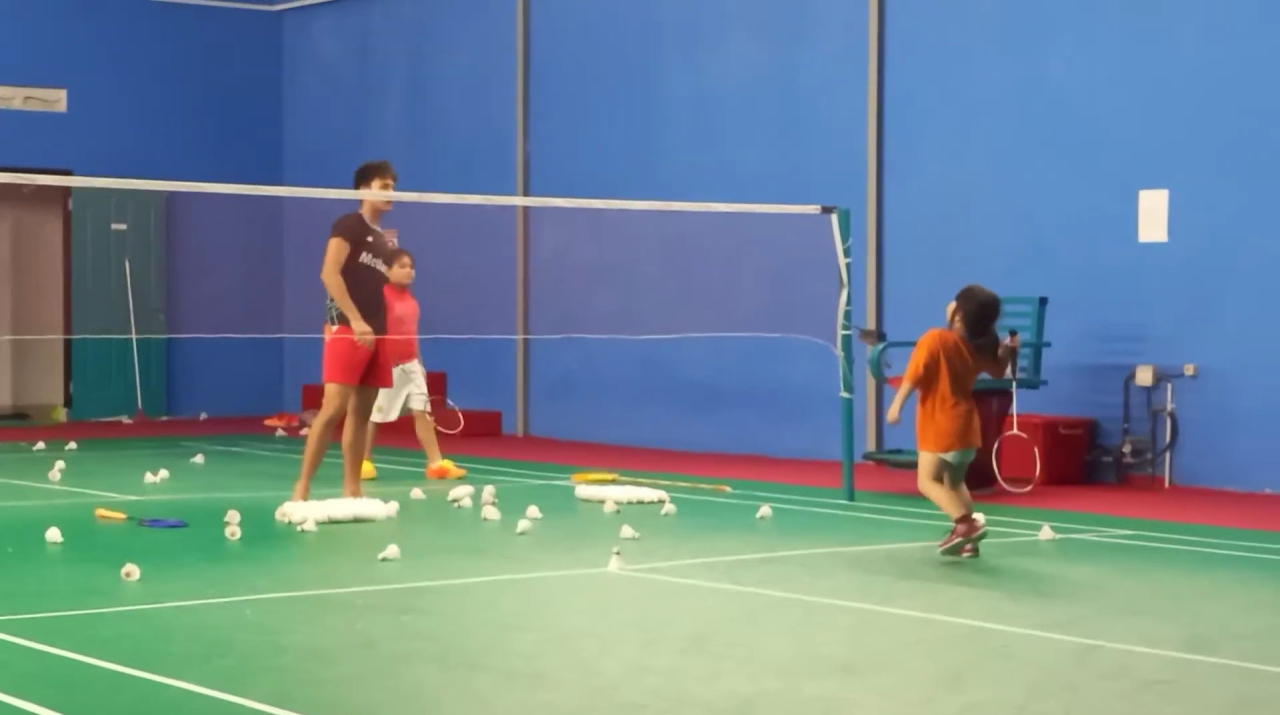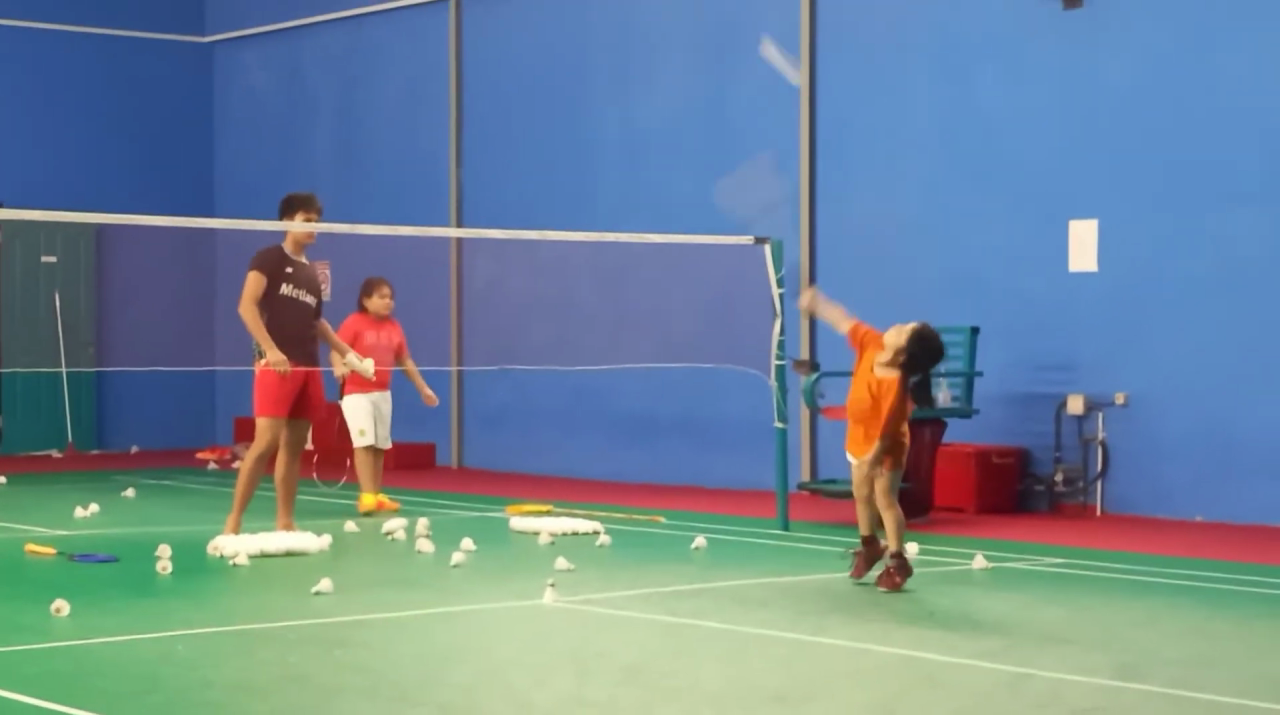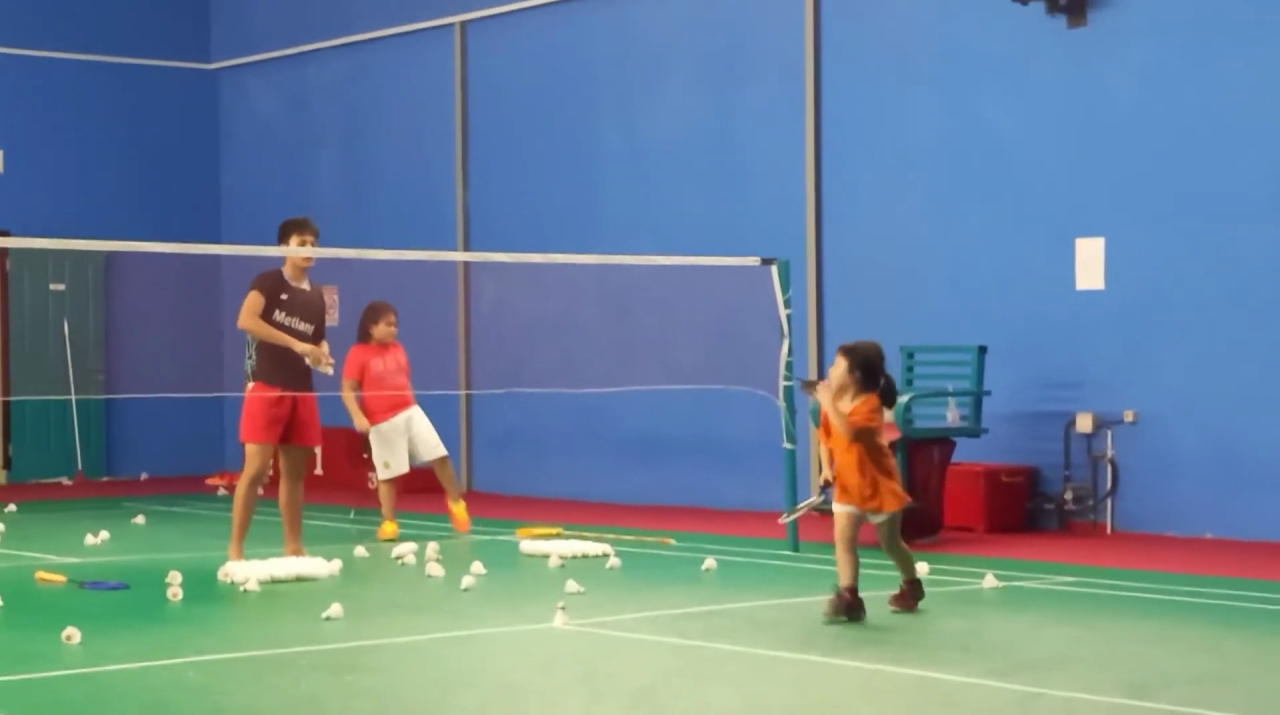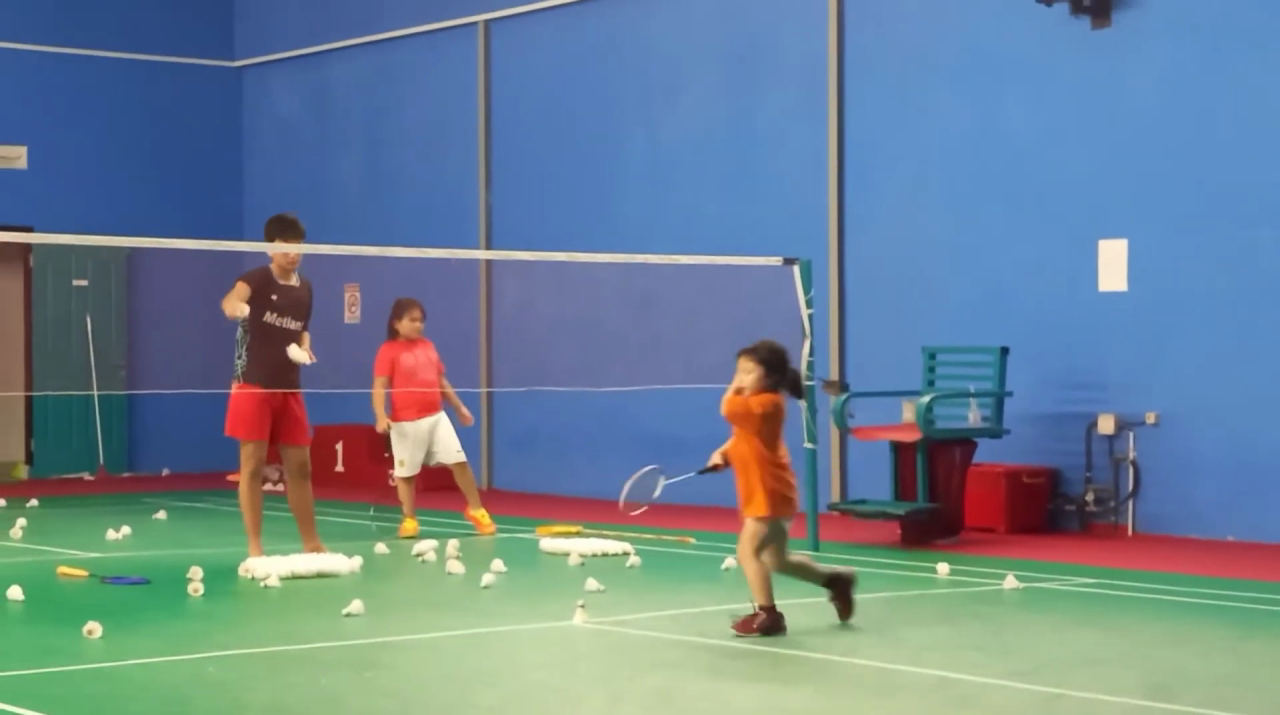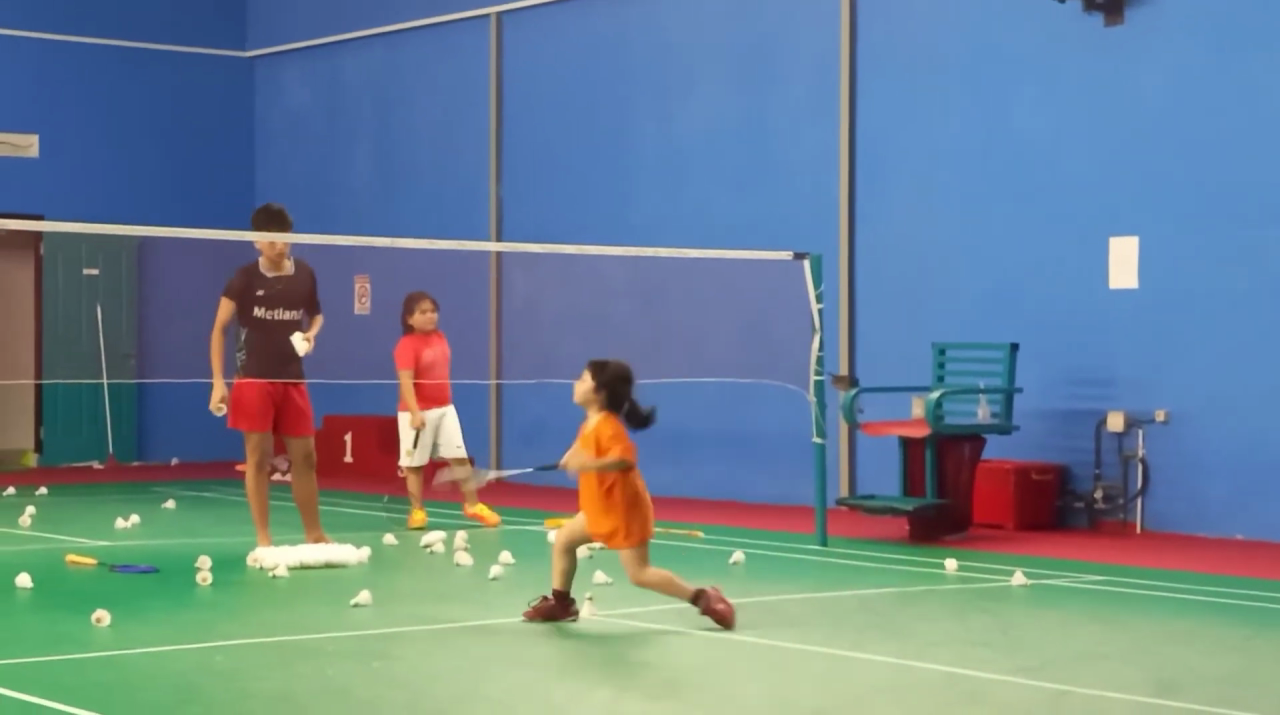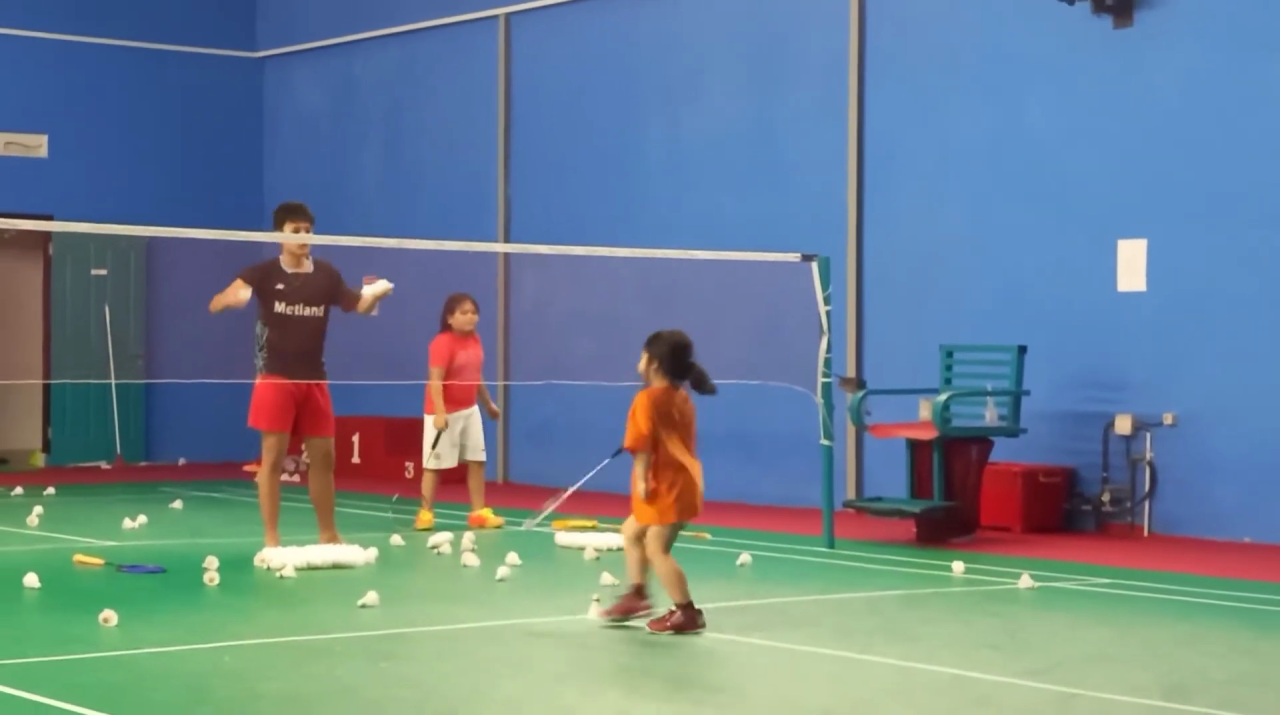
dt=0.5s
person 1, frame 1
left shoulder: (383, 240)
right shoulder: (349, 225)
right elbow: (329, 273)
right wrist: (355, 321)
left hip: (375, 335)
right hip: (347, 331)
left knee: (361, 412)
right knee: (333, 408)
left ankle: (352, 488)
right ankle: (302, 487)
person 1, frame 2
left shoulder: (312, 273)
right shoulder: (268, 258)
right elbow: (246, 306)
left wrist: (346, 351)
right wrist: (270, 350)
left hip: (308, 366)
right hip: (276, 363)
left knee: (294, 446)
right knee: (266, 442)
left ankle: (285, 521)
right ankle: (234, 520)
person 1, frame 3
left shoulder: (317, 296)
right shoulder: (267, 282)
right elbow: (245, 321)
left wrist: (322, 354)
right wrist: (295, 344)
left hip: (302, 391)
right hip: (265, 388)
left knee: (295, 471)
right knee: (256, 468)
left ankle: (293, 547)
right ankle: (235, 548)
person 1, frame 4
left shoulder: (305, 289)
right shoulder: (257, 279)
right elbow: (230, 300)
left wrist: (304, 349)
right wrist: (235, 307)
left hip: (289, 389)
right hip: (252, 386)
left knee: (300, 467)
right knee: (253, 466)
left ankle: (312, 544)
right ankle: (255, 548)
person 1, frame 5
left shoulder: (305, 274)
right shoulder: (244, 278)
left elbow: (316, 314)
right elbow: (219, 329)
left wrist: (311, 334)
right wrist: (218, 382)
left hip: (293, 380)
right hip: (254, 380)
left knee: (305, 457)
right knee: (259, 458)
left ankle: (315, 534)
right ankle: (263, 539)
person 1, frame 6
left shoulder: (326, 274)
right shoulder: (264, 273)
left elbow: (358, 305)
right elbow: (215, 304)
left wrist: (375, 294)
right wrist: (233, 297)
left hip: (314, 380)
right hip: (275, 378)
left knee: (323, 458)
right knee: (273, 458)
left ankle: (328, 534)
right ankle: (271, 539)
person 2, frame 1
left shoulder: (935, 339)
right shoulder: (980, 349)
left elbow: (915, 375)
right elbow: (999, 370)
left wrist: (897, 403)
left hip: (940, 427)
right hip: (965, 426)
left knee: (927, 480)
right knee: (954, 482)
left ankle: (965, 524)
right ankle: (967, 536)
person 2, frame 2
left shoulder: (896, 385)
right shoulder: (873, 344)
left elbow: (886, 426)
right elbow: (846, 323)
left wrist: (873, 458)
right wrist: (817, 303)
left hip: (886, 446)
right hip: (860, 440)
left knee: (885, 500)
right knee: (862, 495)
left ankle: (897, 563)
right ankle: (868, 547)
person 2, frame 3
left shoulder: (869, 404)
right shoulder: (833, 403)
left elbow: (847, 431)
right elbow: (824, 437)
left wrist: (827, 403)
right wrist: (826, 468)
left hip: (878, 484)
right hip: (847, 485)
left knee: (889, 542)
right knee: (843, 539)
left ankle: (911, 585)
right ankle: (849, 598)
person 2, frame 4
left shoulder: (768, 403)
right shoulder: (755, 403)
left elbow: (728, 410)
right elbow: (740, 438)
left wrist: (735, 388)
right wrist: (722, 453)
left hip: (770, 493)
right hip: (758, 494)
left knee: (748, 552)
right knee: (776, 560)
left ankle: (767, 615)
right ankle: (836, 580)
person 2, frame 5
left shoulder: (608, 425)
right shoulder: (592, 424)
left elbow: (623, 459)
left wrist: (589, 464)
right wrist: (575, 456)
left hip: (624, 509)
right hip: (601, 508)
left knee: (639, 574)
right knee: (563, 539)
left ankle: (703, 598)
right ankle: (561, 602)
person 2, frame 6
left shoulder: (647, 398)
right shoulder: (681, 398)
left elbow: (642, 442)
left wrist: (640, 478)
left hip: (668, 486)
right hip: (682, 483)
left knee: (658, 551)
right knee: (631, 535)
left ankle: (687, 614)
right ankle: (636, 595)
person 3, frame 1
left shoulder: (409, 297)
right shoulder: (382, 294)
left wrist: (420, 364)
left hip: (410, 365)
right hip: (388, 365)
left knee: (423, 412)
right knee: (377, 414)
left ankle: (436, 463)
right ankle: (365, 461)
person 3, frame 2
left shoulder: (394, 327)
right shoulder: (354, 322)
left elbow: (406, 361)
right elbow: (336, 351)
left wrist: (424, 388)
right wrist: (340, 367)
left hip: (382, 394)
right hip: (356, 393)
left knee: (379, 446)
right knee: (364, 443)
left ankle: (376, 495)
right ankle: (367, 496)
person 3, frame 3
left shoulder: (398, 349)
right shoulder: (357, 353)
right elbow: (347, 391)
right wrist: (357, 417)
left hip: (411, 413)
right hip: (381, 422)
left knee: (439, 456)
right knee: (387, 473)
left ankle: (456, 503)
right ankle: (388, 522)
person 3, frame 4
left shoulder: (428, 346)
right shoulder: (388, 350)
left elbow: (442, 381)
right elbow: (379, 387)
left wrist: (460, 407)
right wrist: (381, 416)
left hip: (436, 417)
right hip: (406, 422)
left knee: (459, 461)
right knee: (406, 472)
left ankle: (476, 510)
right ankle: (409, 520)
person 3, frame 5
left shoulder: (440, 338)
right shoulder: (406, 345)
right elbow: (405, 381)
right wrist: (415, 412)
left hip: (445, 409)
right hip: (417, 413)
left knee: (459, 457)
right knee: (414, 463)
left ankle: (472, 506)
right ankle: (417, 511)
person 3, frame 6
left shoulder: (475, 341)
right shoulder: (443, 342)
right elbow: (435, 379)
left wrist: (488, 403)
right wrist: (440, 412)
left hip: (470, 410)
right hip: (444, 414)
left knee: (477, 460)
right knee: (435, 463)
left ankle: (479, 512)
right ankle: (425, 512)
